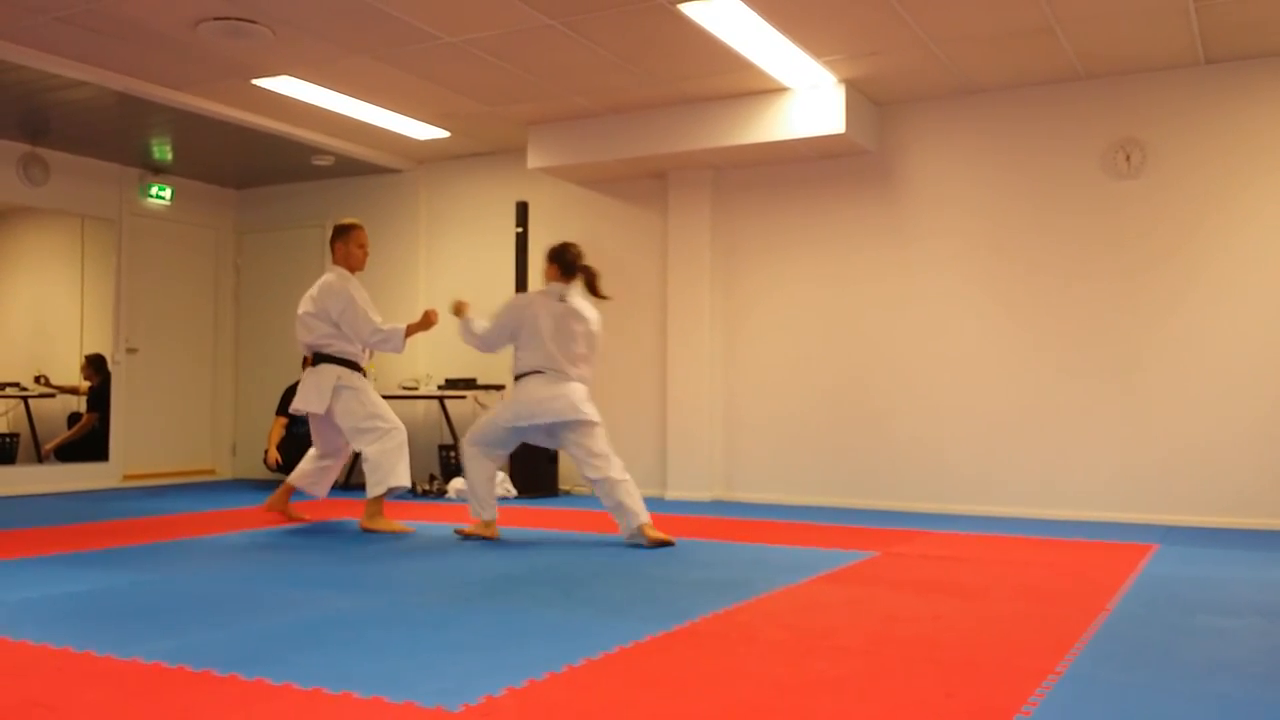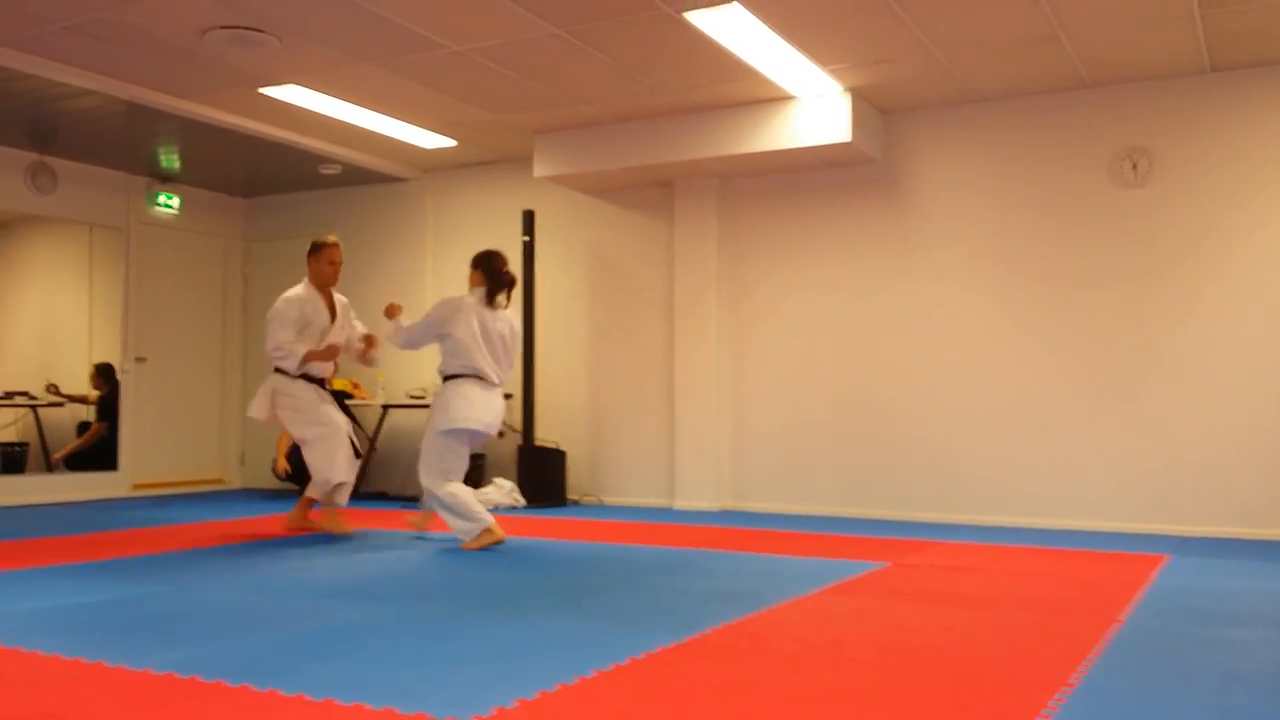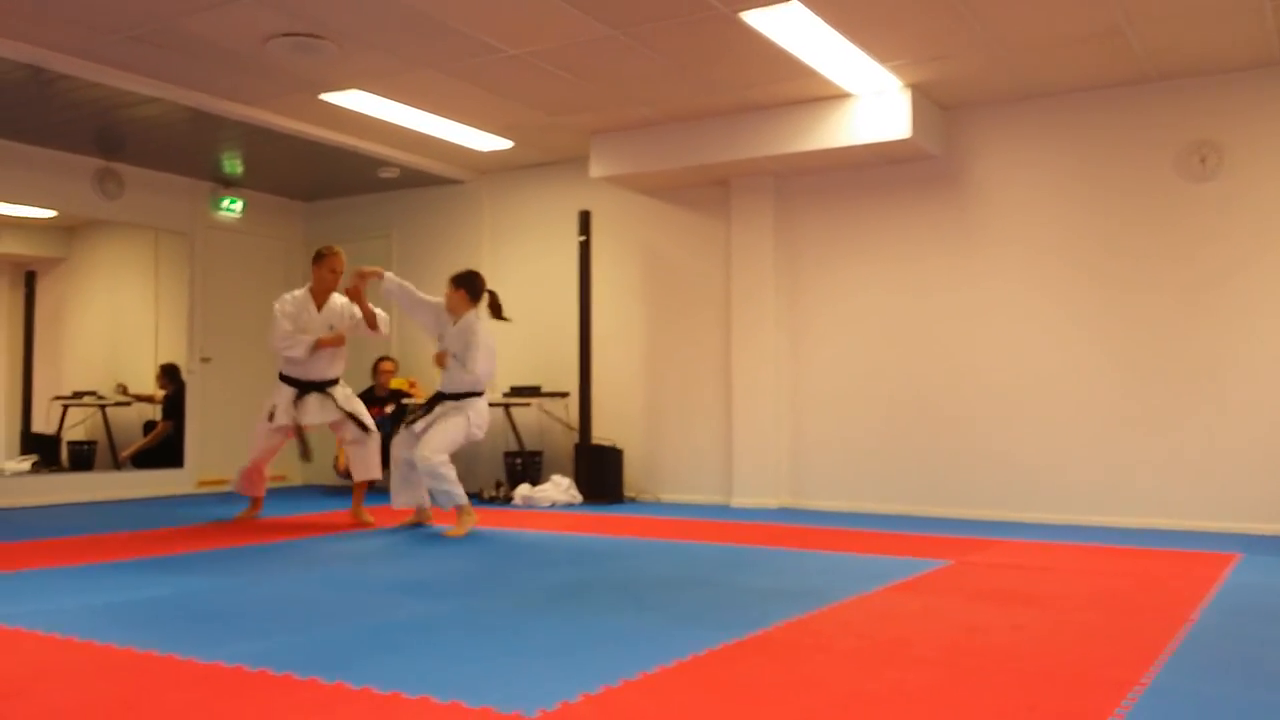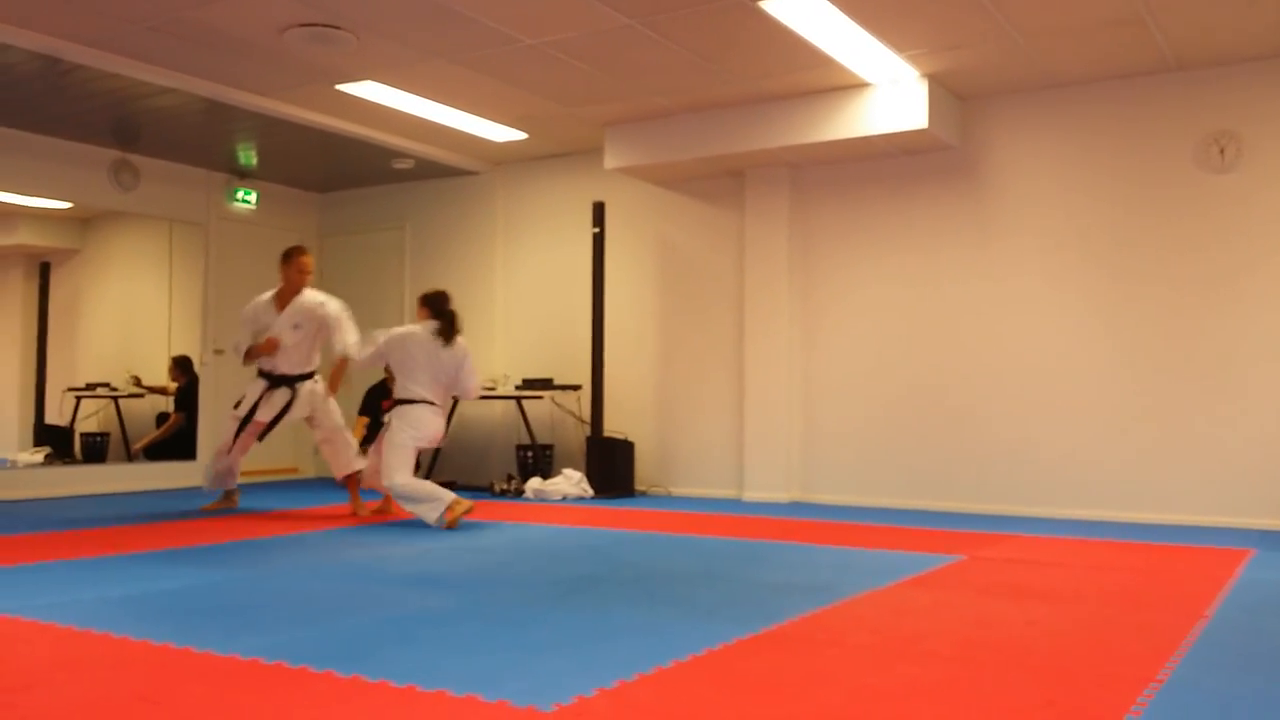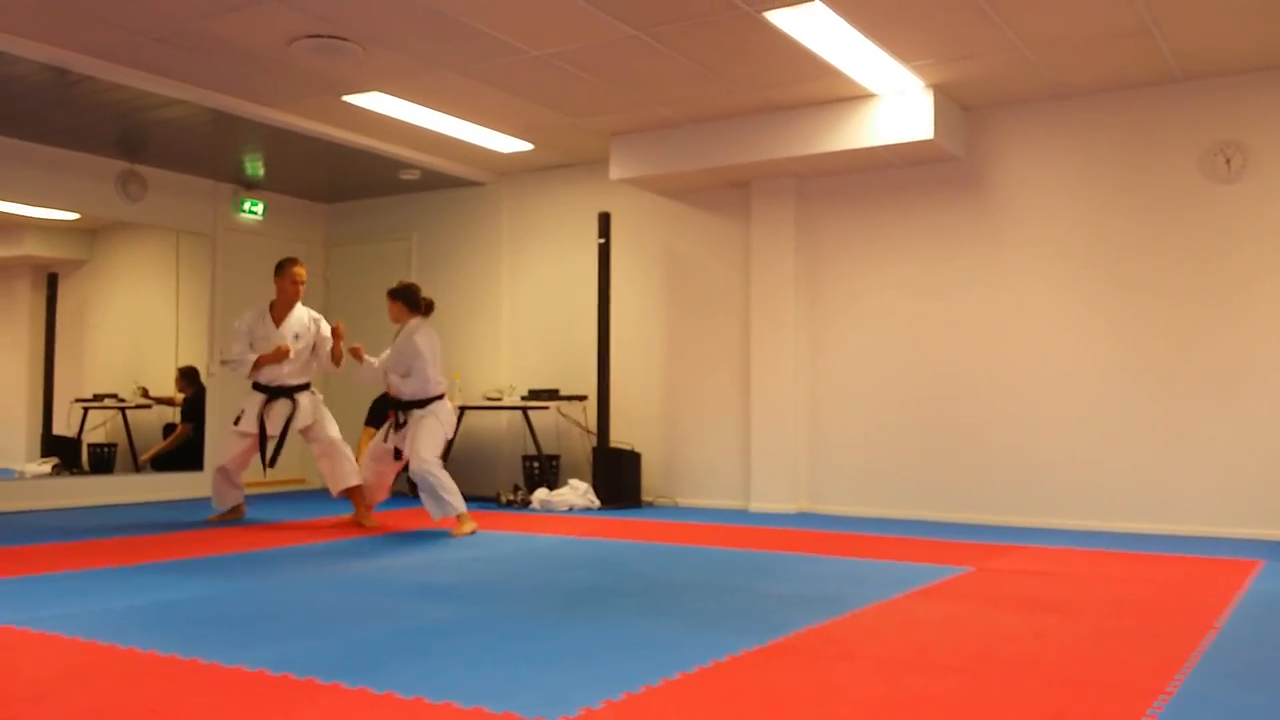
dt=0.3s
person 1, frame 1
left shoulder: (325, 286)
right shoulder: (343, 286)
right elbow: (371, 333)
right wrist: (418, 326)
left hip: (327, 376)
right hip: (339, 378)
left knee: (330, 447)
right knee: (387, 433)
left ankle: (280, 499)
right ankle: (373, 515)
person 1, frame 2
left shoulder: (341, 305)
right shoulder: (294, 301)
left elbow: (355, 340)
right elbow: (277, 347)
left wrist: (367, 344)
right wrist: (318, 353)
left hip: (317, 390)
right hip: (290, 388)
left knee: (342, 448)
right knee: (333, 439)
left ankle: (301, 513)
right ankle: (331, 510)
person 1, frame 3
left shoulder: (345, 306)
right shoulder: (288, 304)
left elbow: (378, 327)
right elbow: (284, 343)
left wrist: (362, 302)
right wrist: (324, 342)
left hip: (330, 392)
right hip: (291, 393)
left knee: (364, 435)
right knee: (260, 451)
left ankle: (358, 507)
right ankle: (254, 505)
person 1, frame 4
left shoulder: (318, 305)
right shoulder: (259, 306)
left elbow: (345, 330)
right elbow: (243, 344)
left wrist: (340, 365)
right wrist: (256, 350)
left hip: (305, 387)
right hip: (266, 387)
left knee: (334, 432)
right knee: (231, 442)
right ankle: (228, 494)
person 1, frame 5
left shoulder: (313, 320)
right shoulder: (251, 320)
left elbow: (334, 362)
right elbow: (234, 360)
left wrist: (337, 342)
right wrist: (268, 358)
left hip: (302, 399)
right hip: (263, 401)
left knee: (332, 445)
right knee: (230, 460)
left ankle: (361, 510)
right ankle: (234, 507)
person 2, frame 1
left shoulder: (524, 304)
right shoulder: (589, 314)
left elbow: (486, 341)
left wrist: (465, 317)
left hip: (529, 395)
right hip: (571, 397)
left knee: (477, 447)
right knee: (604, 466)
left ankle: (486, 522)
right ankle: (642, 527)
person 2, frame 2
left shoulder: (454, 306)
right shoulder: (509, 320)
left elbow: (409, 339)
left wrist: (396, 318)
left hip: (459, 397)
right hip: (489, 400)
left knee: (438, 479)
right knee: (439, 460)
left ankle: (485, 529)
right ankle: (430, 512)
person 2, frame 3
left shoulder: (476, 331)
right shoulder: (451, 320)
left elbow: (478, 377)
right elbow: (413, 299)
left wrist: (448, 362)
right wrist: (381, 276)
left hip: (465, 410)
right hip: (445, 404)
left knee: (427, 456)
right knee: (403, 446)
left ankle: (464, 513)
right ankle: (422, 511)
person 2, frame 4
left shoulder: (402, 337)
right shoulder: (458, 345)
left elbow: (368, 357)
right elbow: (469, 391)
left hip: (406, 416)
right hip: (431, 416)
left knee: (396, 483)
right knee: (377, 457)
left ankle: (454, 504)
person 2, frame 5
left shoulder: (418, 338)
right shoulder: (406, 334)
left elbow: (426, 382)
right elbow: (388, 370)
left wrist: (395, 384)
right wrist: (363, 360)
left hip: (429, 411)
right hip: (409, 414)
left knee: (422, 464)
right knee: (375, 458)
left ankle: (463, 518)
